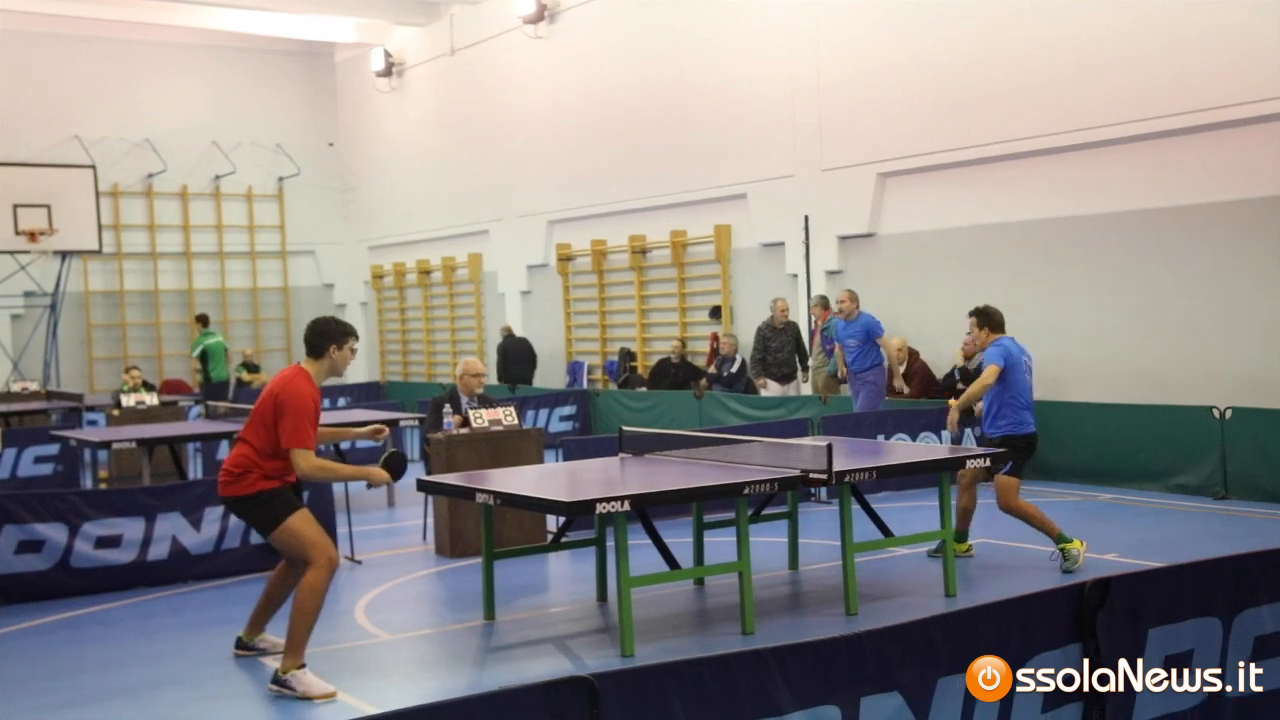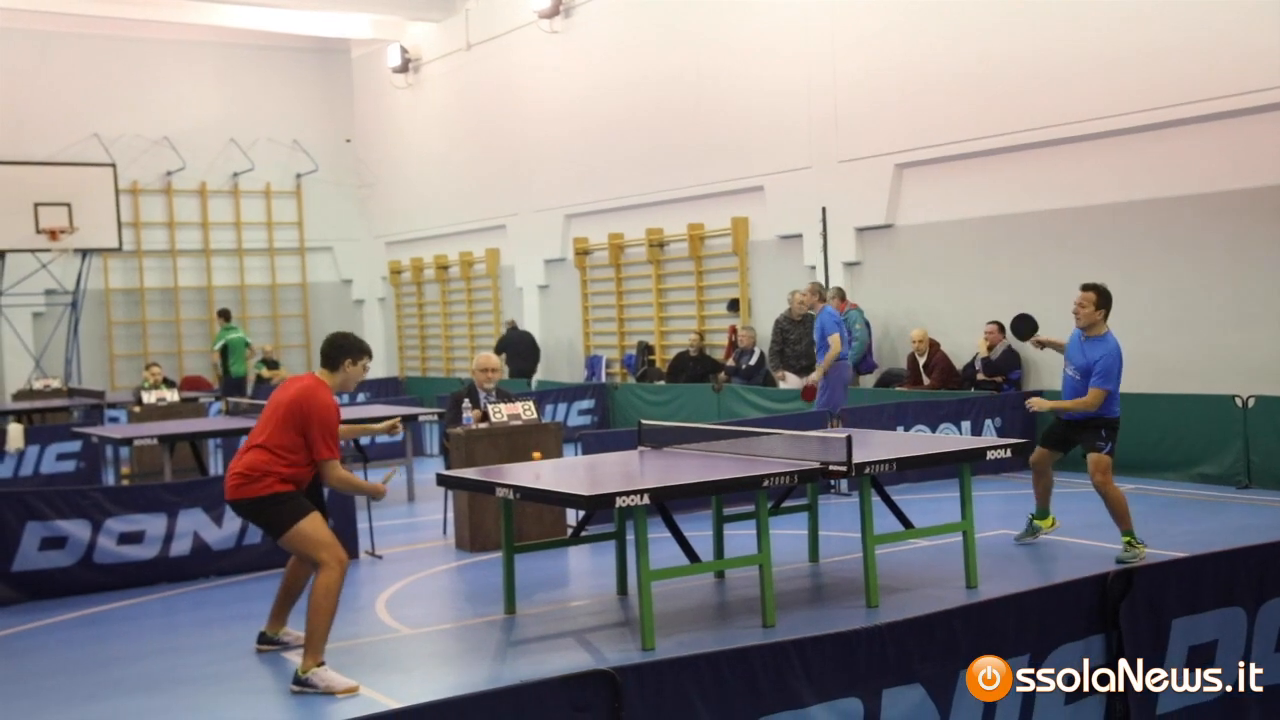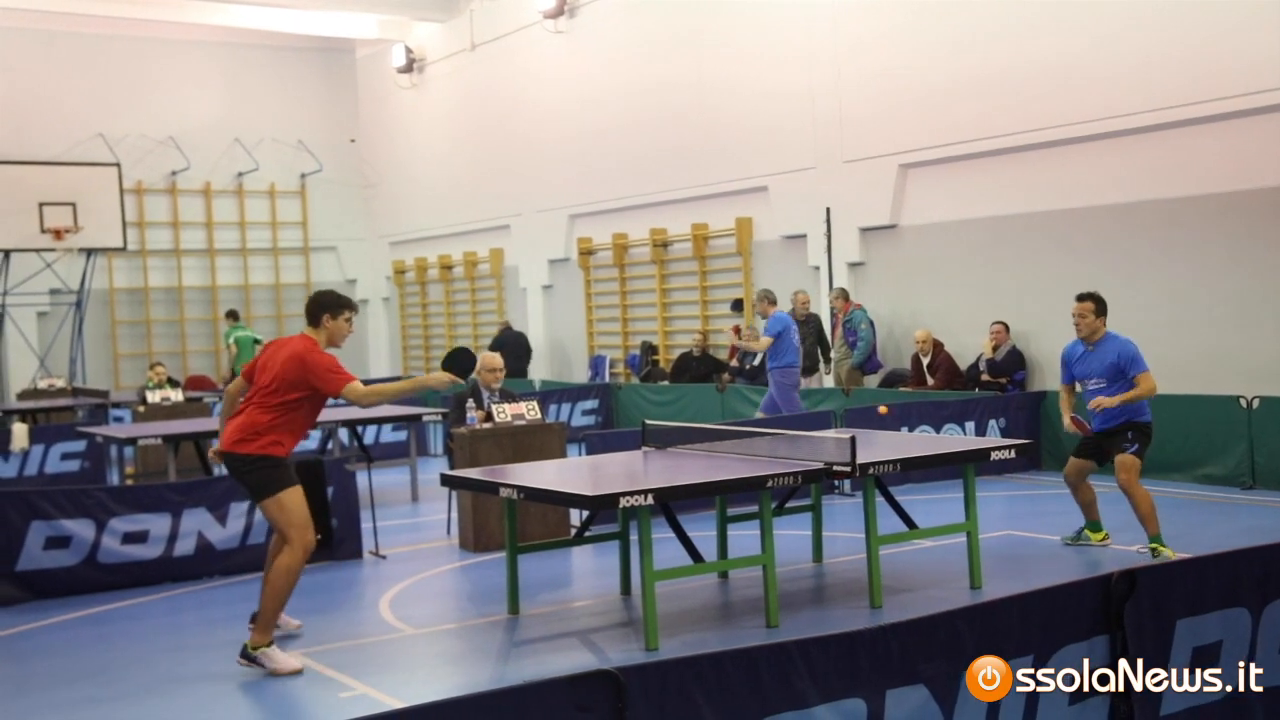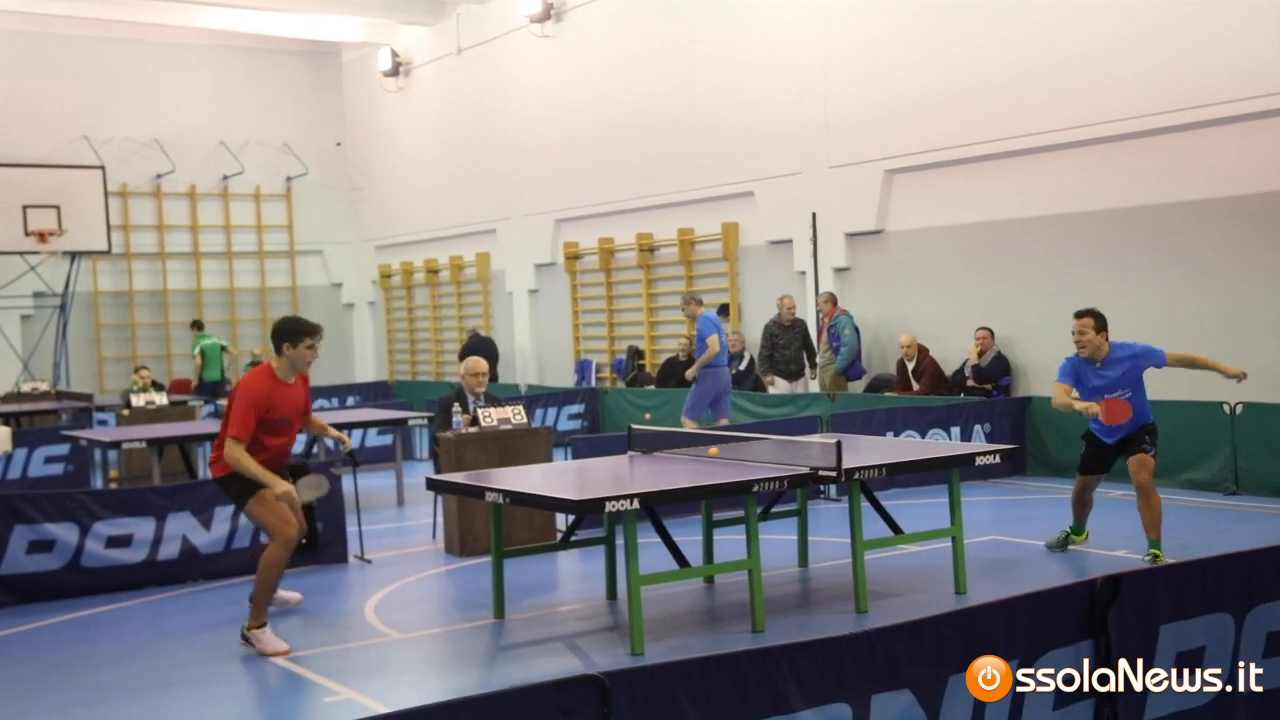
dt=0.4s
person 1, frame 1
left shoulder: (297, 380)
right shoulder: (299, 391)
left elbow: (303, 436)
right elbow: (306, 466)
left wrist: (359, 434)
right wrist: (366, 474)
left hip: (257, 478)
right hip: (253, 484)
left knee: (300, 556)
right knee: (324, 558)
left ankle: (251, 637)
right ankle: (290, 670)
person 1, frame 2
left shoulder: (300, 384)
right shoulder: (321, 401)
right elbow: (333, 476)
left wrist: (373, 429)
right wrist: (373, 489)
left hip: (249, 482)
right hip: (263, 488)
left knee: (311, 546)
right knee: (334, 560)
left ankle: (273, 631)
right ankle: (310, 669)
person 1, frame 3
left shoulder: (279, 346)
right shoulder: (314, 358)
left elbow: (234, 390)
right elbow: (362, 396)
left wrist: (224, 439)
right wrist: (425, 382)
left hip: (242, 446)
right hip: (257, 450)
left knee: (290, 527)
right knee: (301, 540)
left ankle: (266, 614)
right ankle: (259, 645)
person 1, frame 4
left shoulder: (301, 379)
right shoulder: (254, 388)
left elbow: (306, 419)
right elbow: (232, 452)
left wrist: (331, 433)
right wrist: (273, 482)
left hip: (273, 467)
right hip: (239, 470)
left knee: (297, 528)
right knee: (285, 534)
left ankle: (265, 593)
right ankle: (255, 626)
person 2, frame 1
left shoulder: (997, 350)
right shoulder: (1016, 349)
left elbow: (987, 381)
left wrist: (957, 408)
right wrist: (987, 408)
left hip: (1012, 438)
right hip: (1000, 437)
left knee: (1008, 502)
right knee: (966, 479)
left ankle: (1068, 543)
right ankle: (960, 542)
person 2, frame 2
left shoulder: (1108, 353)
right shoulder: (1080, 332)
left elbow: (1092, 403)
left wrist: (1049, 404)
right wrist: (1051, 344)
left hip: (1098, 421)
right hip: (1068, 417)
left knee: (1101, 479)
right knee: (1038, 462)
left ankle: (1132, 540)
right ankle: (1043, 519)
person 2, frame 3
left shoulder: (1123, 348)
right shoulder: (1070, 352)
left elbow: (1150, 387)
right elbow: (1067, 390)
left wrist: (1116, 399)
right wrist: (1066, 416)
left hip: (1132, 425)
right hip: (1100, 428)
left knee: (1126, 480)
right knee: (1072, 474)
left ankle: (1158, 546)
right ankle: (1095, 531)
person 2, frame 4
left shoulder: (1133, 353)
right shoulder: (1072, 365)
left elbow: (1179, 359)
right elbow: (1058, 399)
left wrist: (1221, 368)
right wrist: (1080, 405)
left hip: (1139, 431)
right hip: (1101, 436)
left knee: (1143, 482)
right knee: (1081, 490)
left ankle: (1155, 551)
right ankle: (1076, 532)
